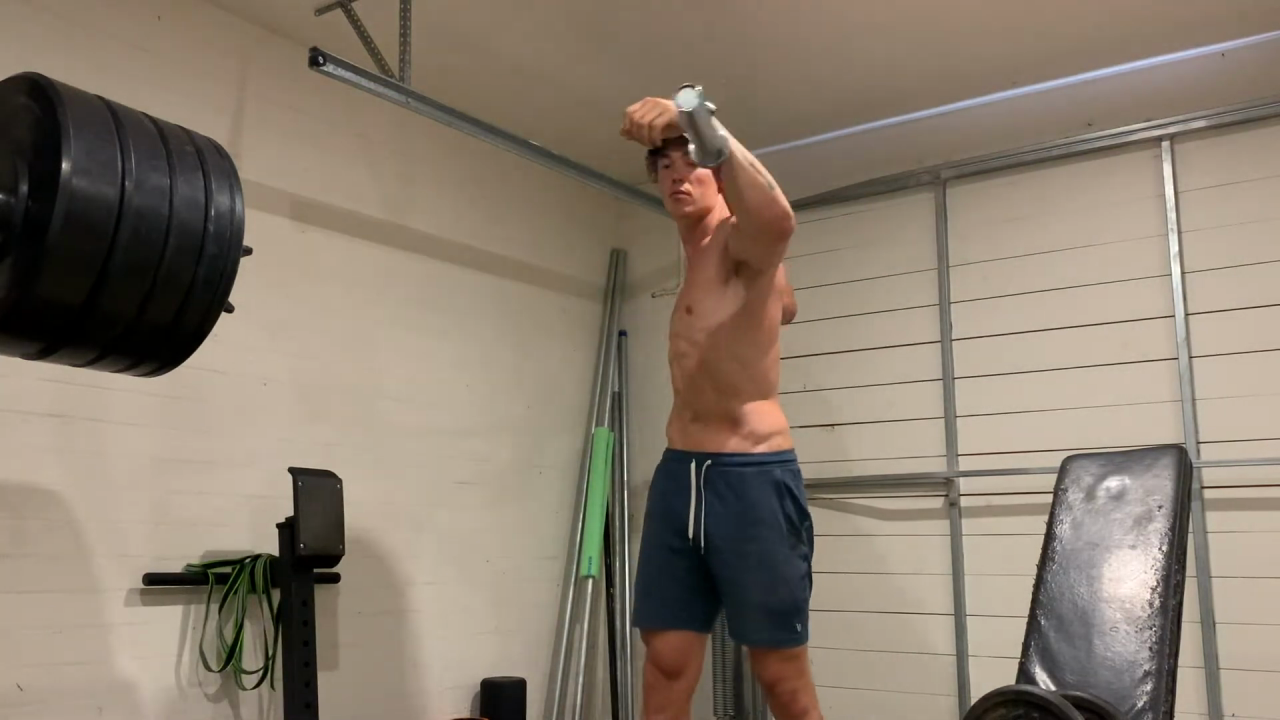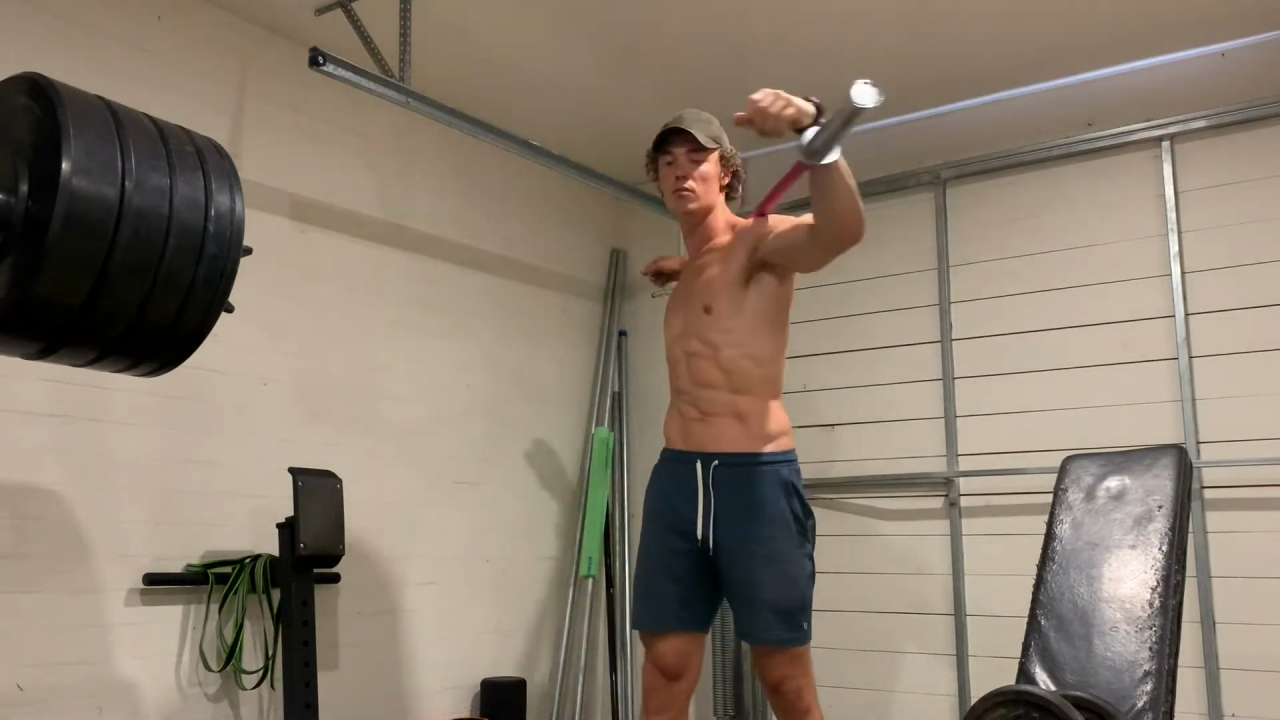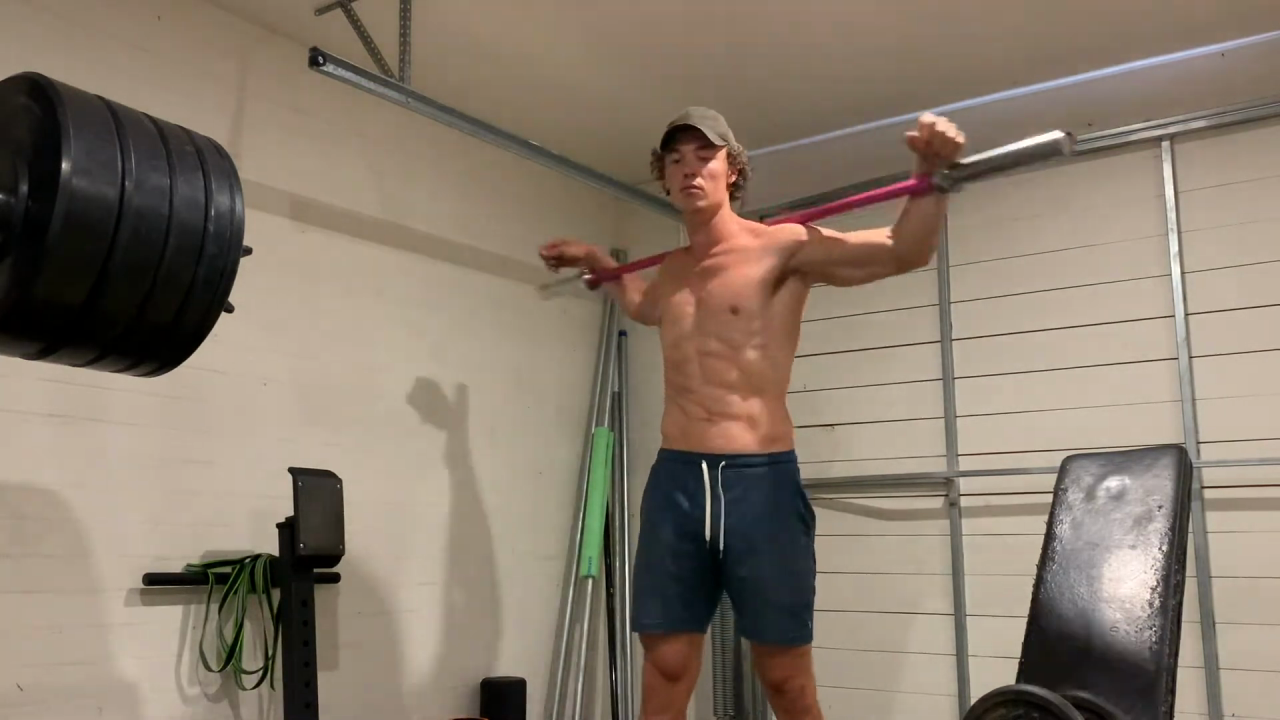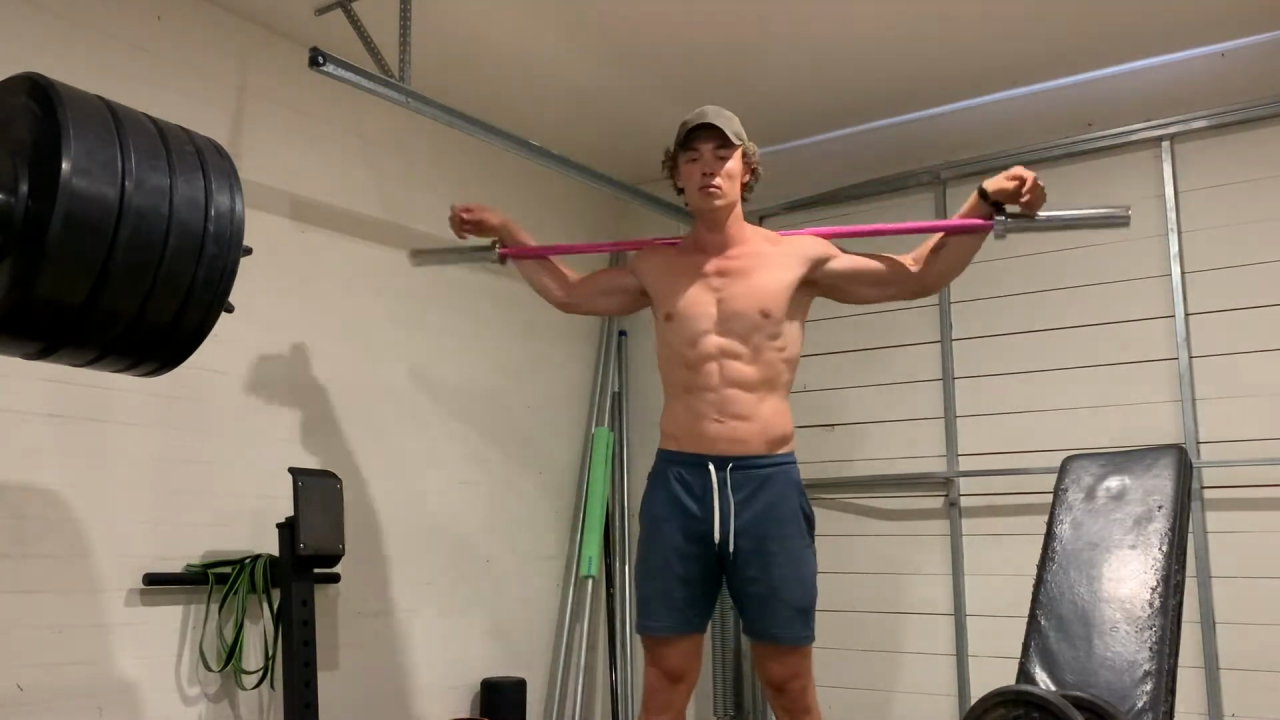
dt=0.2s
person 1, frame 1
left shoulder: (742, 242)
right shoulder: (705, 264)
left elbow: (776, 218)
right elbow: (781, 303)
left hip: (753, 479)
right hip: (678, 479)
right knee: (666, 667)
person 1, frame 2
left shoulder: (761, 241)
right shoulder: (691, 273)
left elbow: (843, 226)
left wrist: (810, 128)
left hip: (756, 479)
right hip: (676, 478)
right knee: (666, 668)
person 1, frame 3
left shoulder: (783, 248)
right shoulder: (670, 271)
left elbow: (908, 249)
left wrist: (931, 169)
right wrist: (600, 265)
left hip: (761, 483)
right hip: (676, 480)
right knee: (666, 667)
person 1, frame 4
left shoulder: (798, 256)
right shoulder: (657, 266)
left elbow: (921, 275)
right elbow: (575, 295)
left wrist: (983, 205)
right wrist: (516, 241)
left hip: (768, 483)
right hip: (679, 481)
